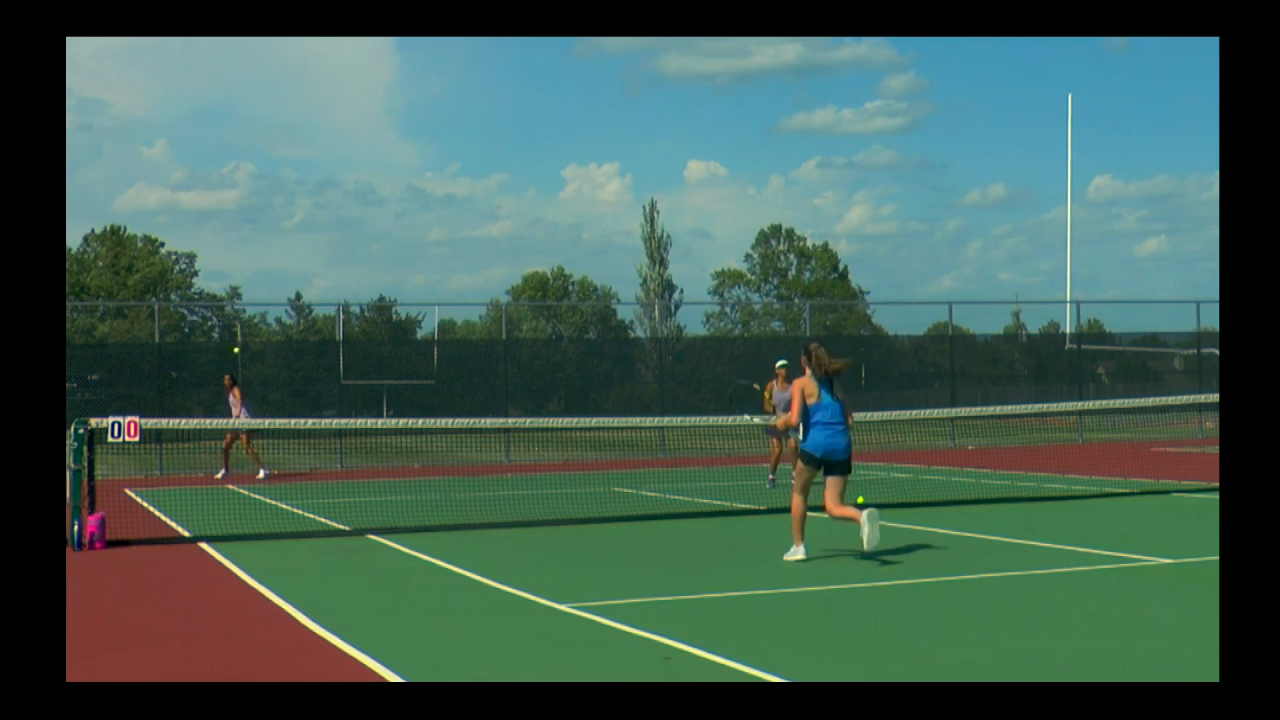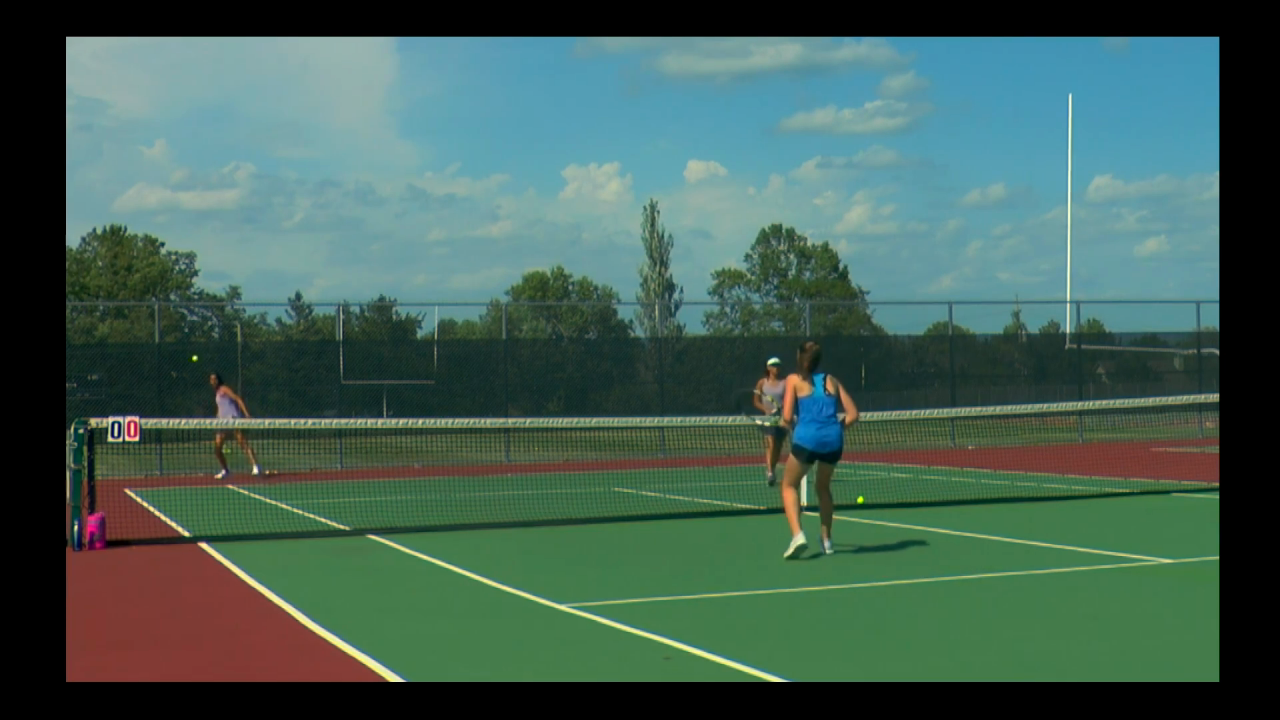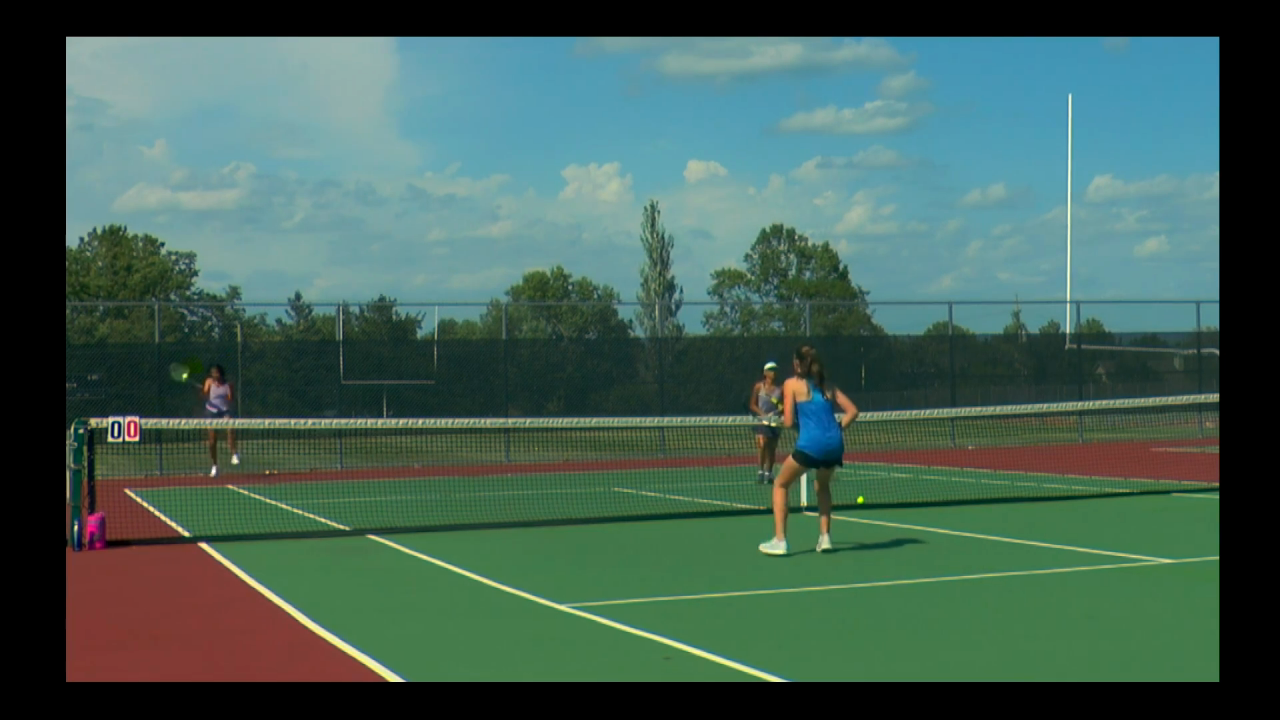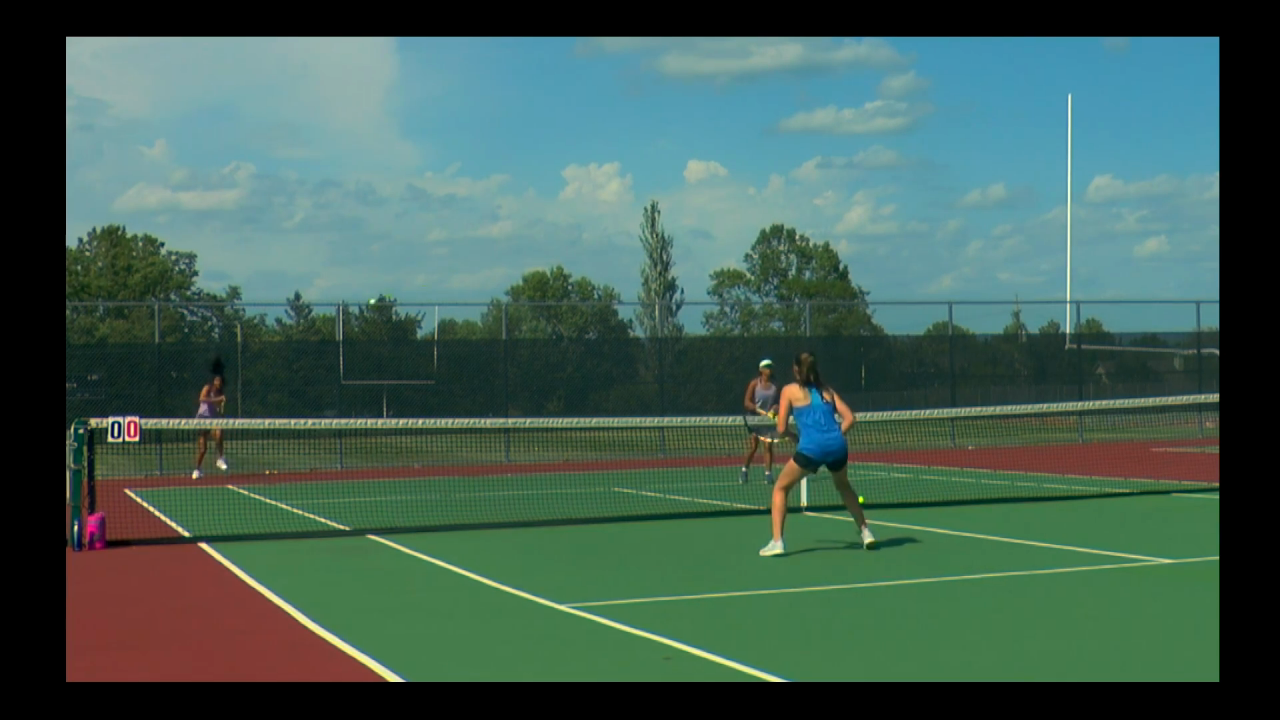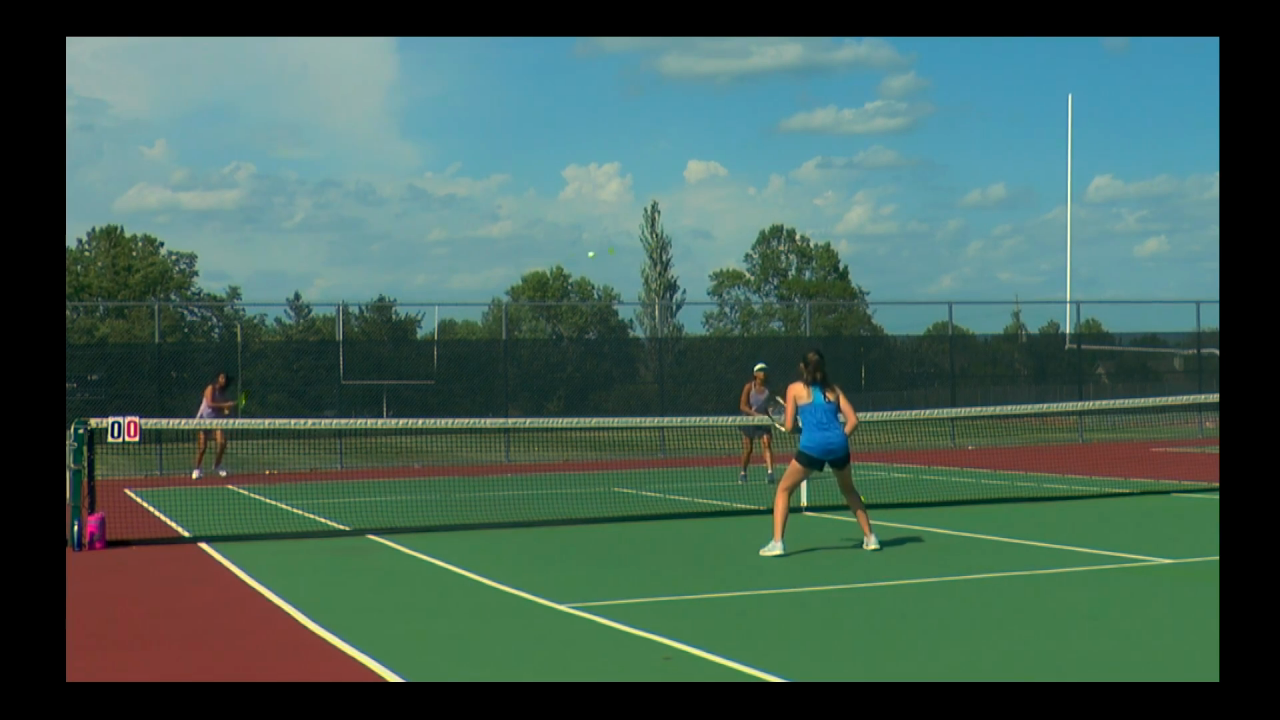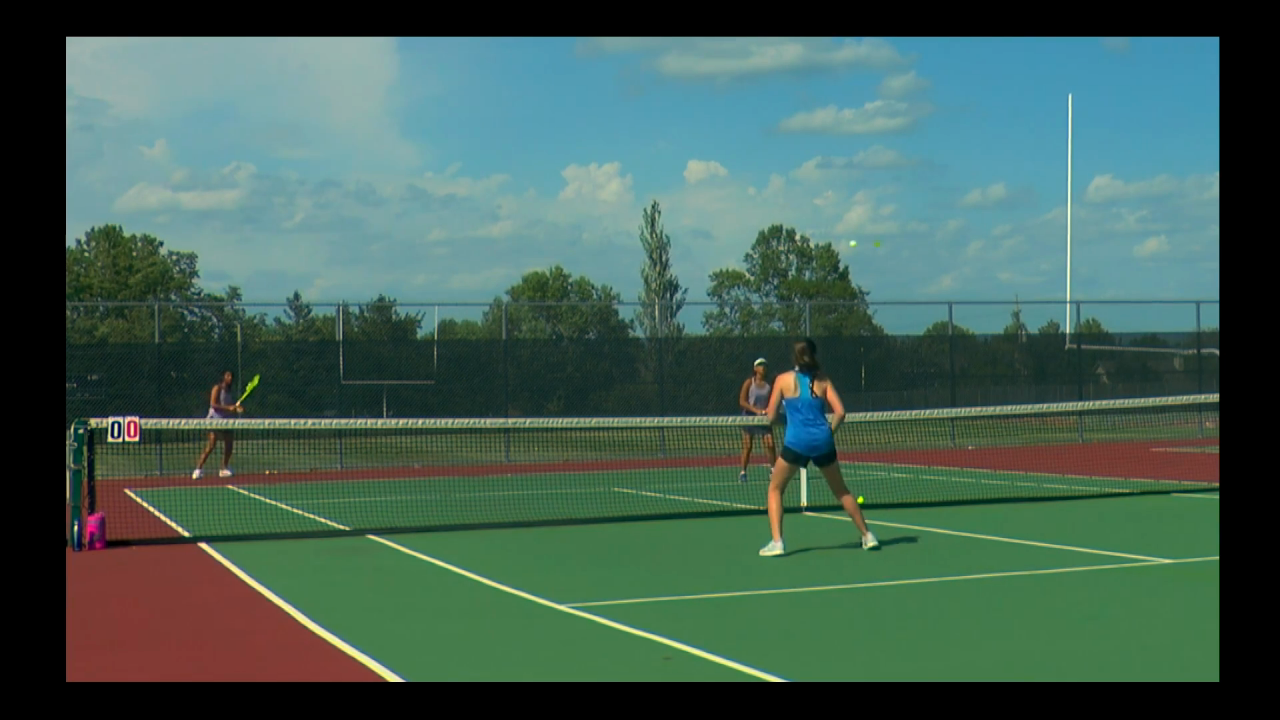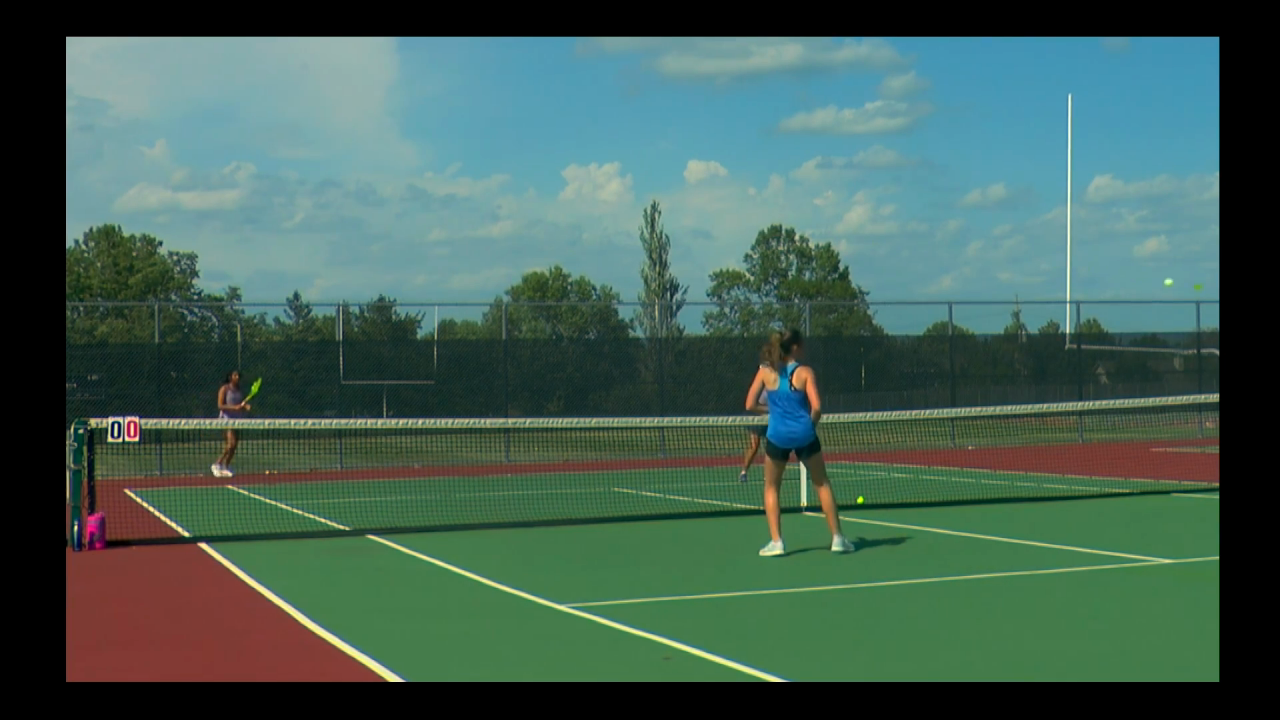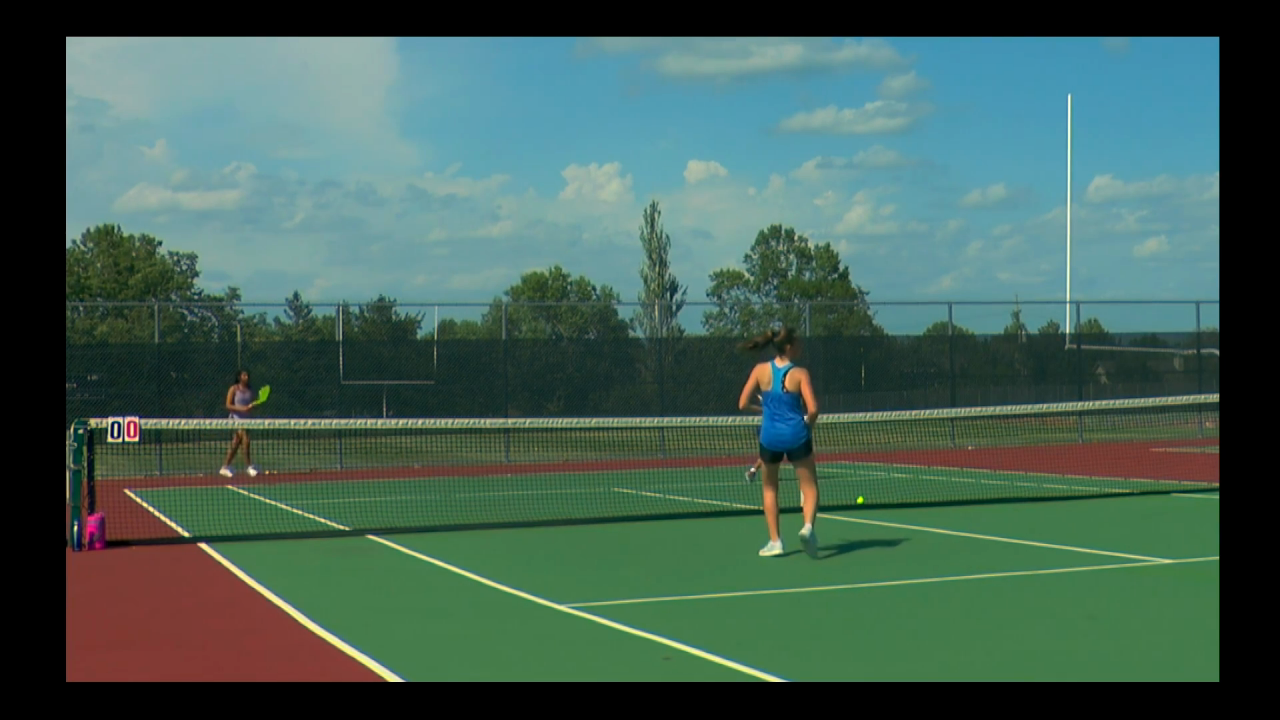
dt=0.2s
person 1, frame 1
left shoulder: (800, 384)
right shoulder: (834, 383)
left elbow: (795, 420)
right elbow: (849, 421)
left wrist: (783, 422)
left hip: (814, 446)
right hip: (841, 448)
left knee: (799, 492)
right knee: (833, 508)
left ankle: (798, 547)
right ankle: (862, 516)
person 1, frame 2
left shoulder: (794, 379)
right shoulder: (832, 381)
left elbow: (788, 416)
right elbow: (853, 415)
left wrist: (792, 425)
left hip: (806, 439)
right hip: (833, 441)
left knee: (789, 487)
right knee: (822, 487)
left ankle: (798, 535)
right ankle: (826, 540)
person 1, frame 3
left shoulder: (792, 384)
right shoulder: (827, 384)
left elbow: (789, 422)
right elbow: (853, 411)
left hip: (810, 444)
right hip: (834, 444)
left knee: (780, 485)
right knee: (822, 486)
left ankle: (779, 541)
right ankle: (824, 537)
person 1, frame 4
left shoulder: (790, 390)
right shoulder: (826, 389)
left elbow: (781, 428)
right elbow: (849, 418)
left wrist: (794, 436)
left hip: (811, 448)
right hip: (837, 446)
left knee: (780, 488)
right knee: (843, 486)
left ankle: (777, 542)
right ankle: (865, 533)
person 1, frame 5
left shoulder: (795, 388)
right shoulder: (833, 389)
left elbow: (789, 426)
right elbow: (853, 420)
left hip: (812, 447)
right hip: (838, 445)
left knee: (783, 490)
right knee: (848, 490)
left ankle: (777, 542)
right ankle: (870, 537)
person 1, frame 6
left shoulder: (783, 380)
right shoulder: (823, 380)
left elbow: (771, 416)
right elbow: (840, 412)
right wrist: (829, 431)
left hip: (796, 442)
right hip: (821, 441)
left knee: (775, 489)
right knee: (840, 490)
left ankle: (776, 542)
right ankle: (867, 536)
person 1, frame 7
left shoulder: (765, 371)
right shoulder: (805, 372)
left elbow: (749, 405)
right elbow: (816, 407)
right wrist: (811, 424)
left hip: (778, 435)
right hip: (804, 434)
left knee: (771, 488)
right knee: (823, 485)
left ankle: (776, 542)
right ankle: (837, 538)
person 1, frame 8
left shoulder: (760, 370)
right shoulder: (800, 373)
left elbow: (743, 404)
right elbow: (813, 409)
right wrist: (808, 424)
left hip: (770, 436)
right hip: (797, 436)
left knee: (769, 488)
right knee: (810, 487)
left ankle: (775, 542)
right ankle: (808, 527)
